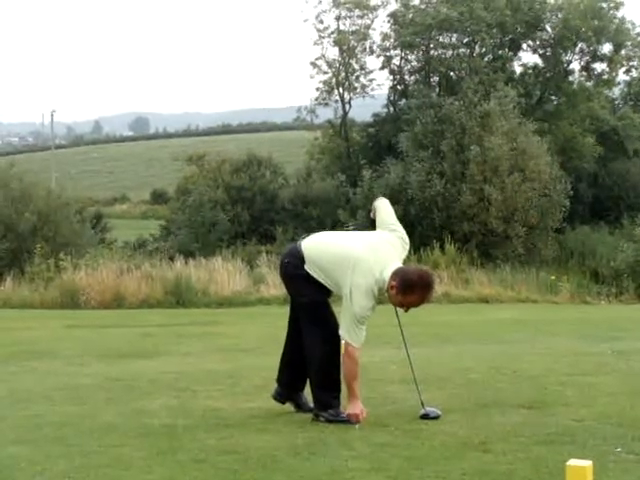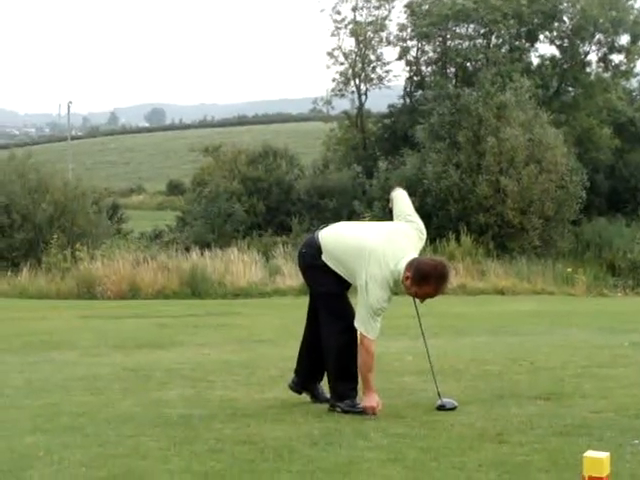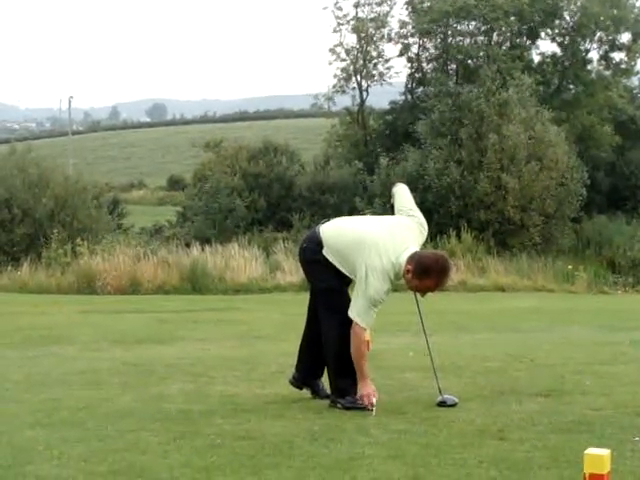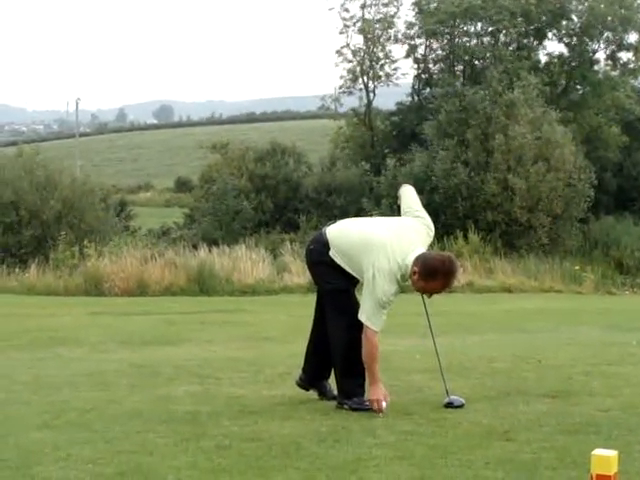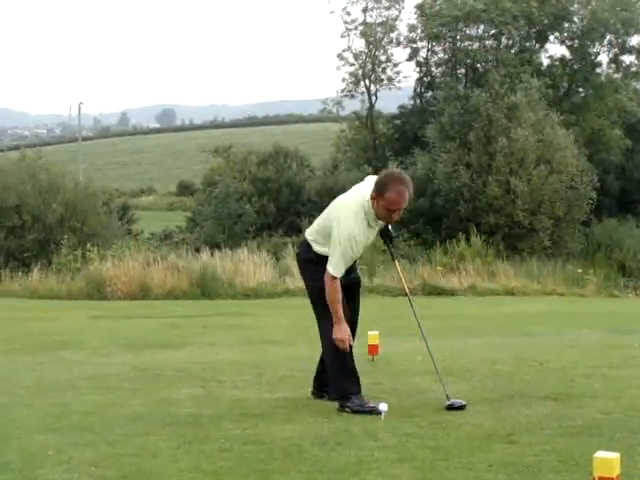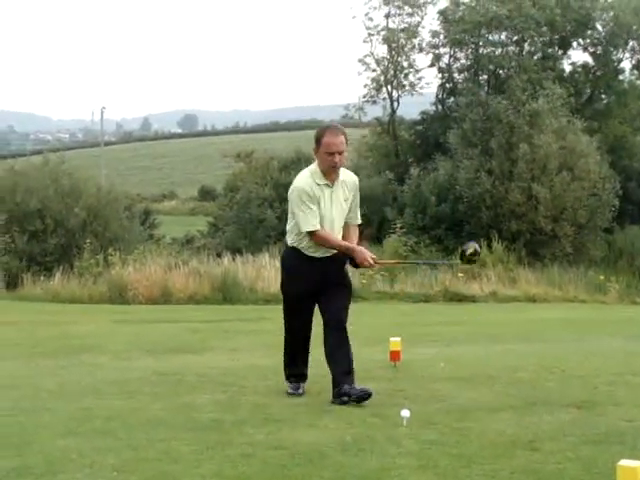
dt=0.7s
person 1, frame 1
left shoulder: (400, 242)
right shoulder: (364, 291)
left elbow: (380, 203)
right elbow: (350, 348)
right wrist: (354, 400)
left hip: (311, 257)
right hip: (298, 267)
left knee: (304, 328)
right knee: (326, 335)
left ankle: (288, 388)
right ankle: (326, 406)
person 1, frame 2
left shoulder: (416, 233)
right shoulder: (378, 283)
left elbow: (398, 193)
right elbow: (366, 340)
right wrist: (369, 392)
left hip: (330, 249)
right hip: (316, 257)
left knee: (323, 318)
right knee: (342, 325)
left ankle: (305, 379)
right ankle: (342, 396)
person 1, frame 3
left shoulder: (418, 227)
right shoulder: (379, 276)
left elbow: (399, 188)
right elbow: (358, 329)
right wrist: (364, 382)
left hip: (333, 245)
right hip: (317, 253)
left knee: (324, 314)
right knee: (340, 320)
left ankle: (306, 375)
right ankle: (343, 393)
person 1, frame 4
left shoulder: (424, 228)
right shoulder: (386, 278)
left elbow: (406, 190)
right elbow: (369, 333)
right wrist: (374, 384)
left hip: (338, 244)
right hip: (323, 254)
left knee: (331, 317)
right knee: (348, 322)
left ankle: (312, 376)
right ankle: (350, 394)
person 1, frame 5
left shoulder: (379, 188)
right shoulder: (350, 223)
left elbow: (371, 177)
right elbow: (331, 277)
left wrist: (384, 226)
right wrist: (339, 323)
left hip: (345, 261)
right hip: (317, 258)
left knee: (352, 327)
right knee: (334, 327)
left ankle: (324, 384)
right ankle: (349, 395)
person 1, frame 6
left shoulder: (351, 181)
right shoulder: (302, 186)
left elbow: (352, 222)
right elbow: (314, 233)
left wrist: (353, 250)
right wrist: (353, 250)
left hip: (333, 262)
right hip: (300, 262)
left knee: (336, 323)
right knee: (298, 325)
left ankle: (343, 386)
right ankle: (296, 378)
